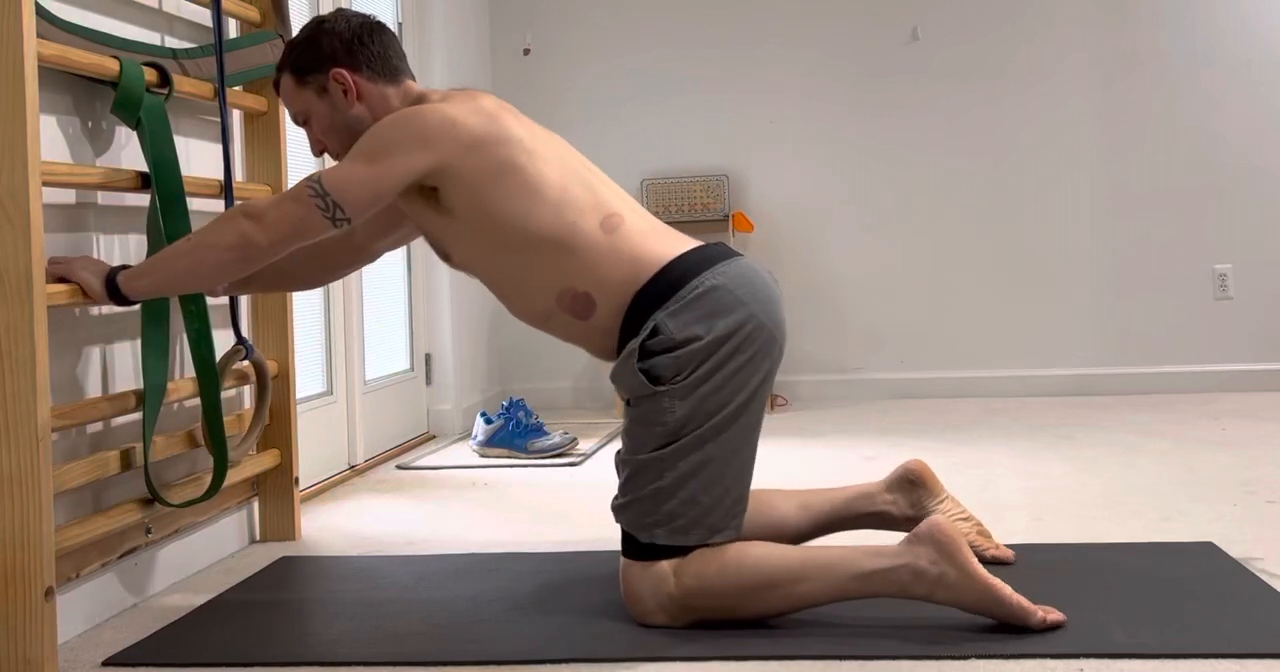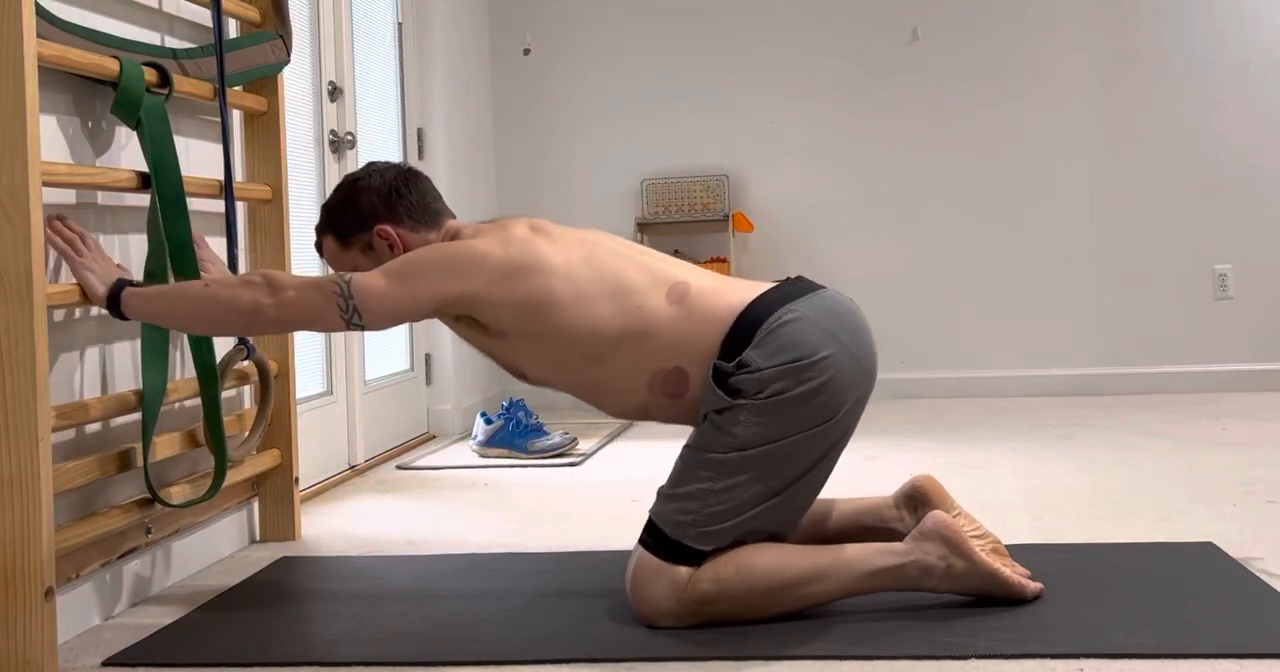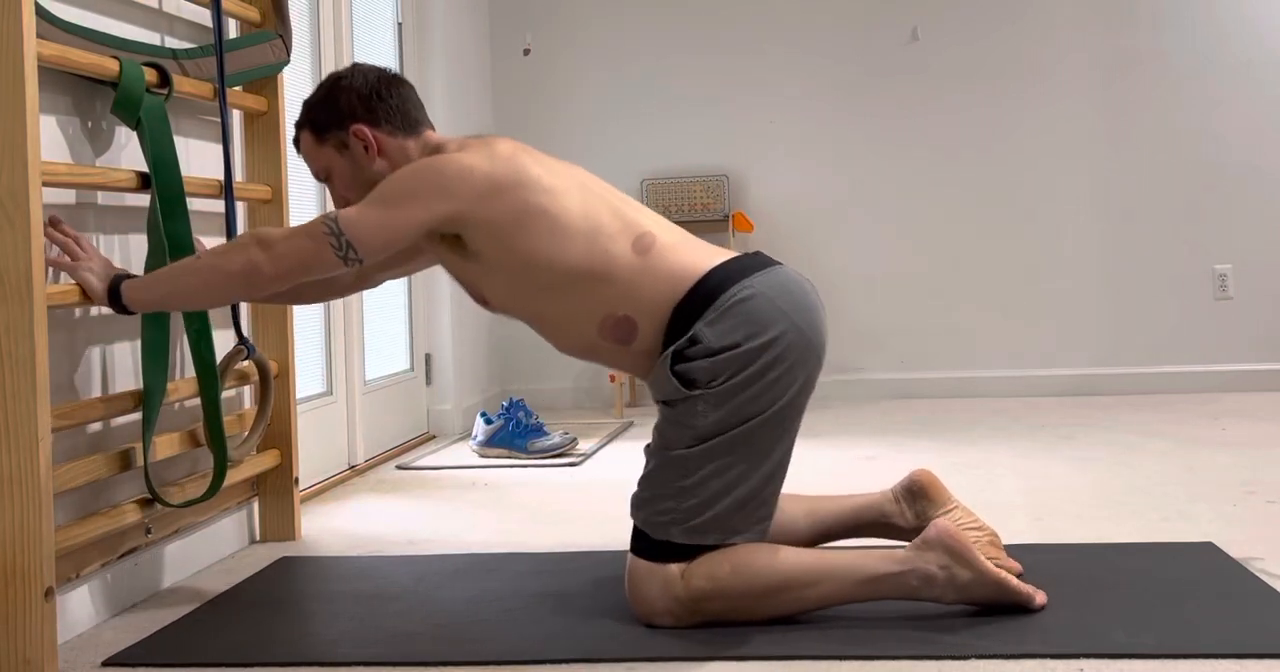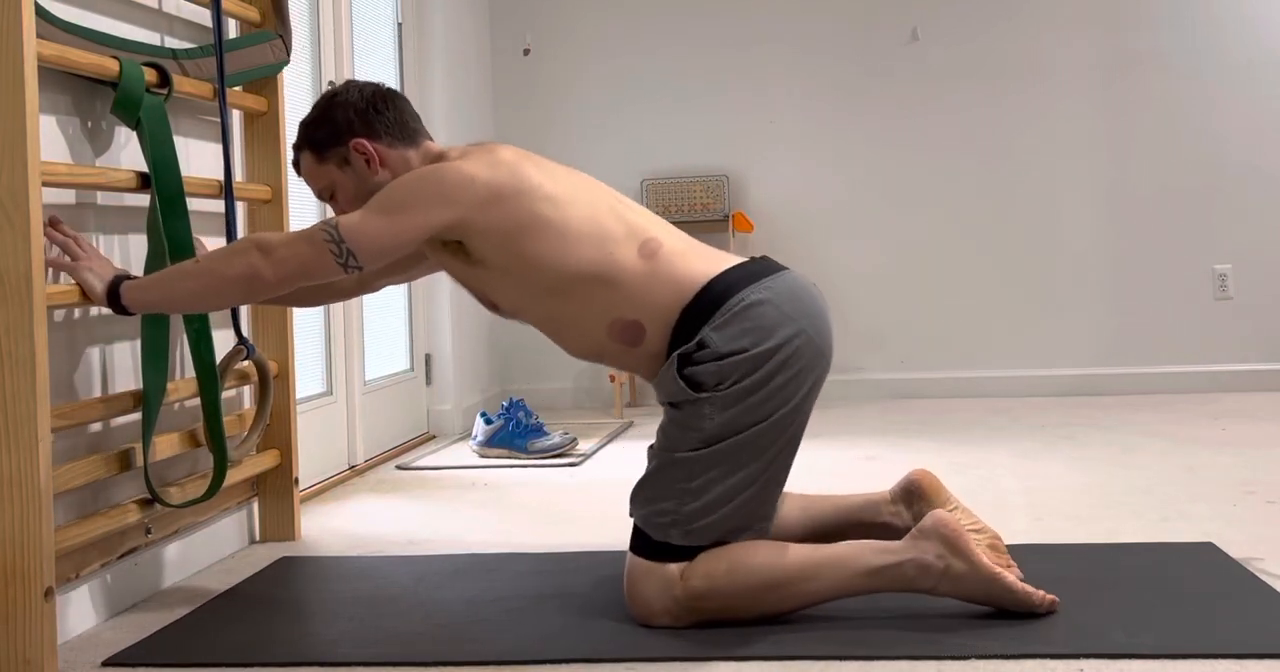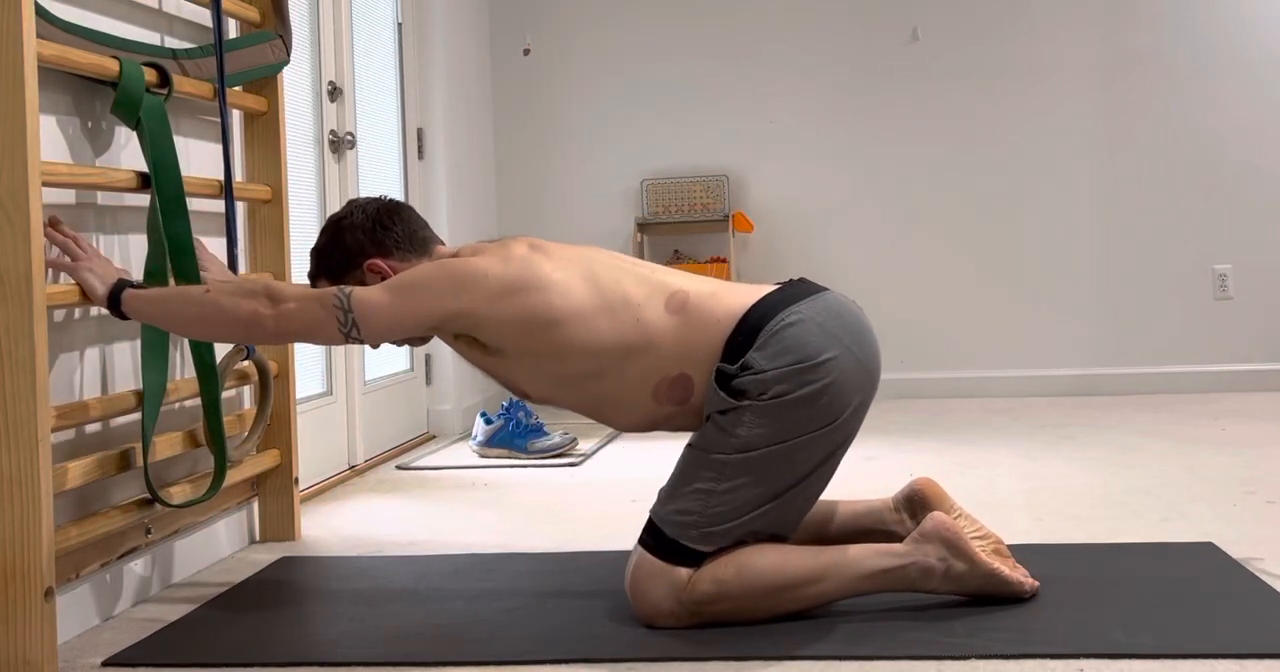
dt=1s
person 1, frame 1
left shoulder: (421, 126)
right shoulder: (436, 159)
left elbow: (264, 228)
right elbow: (329, 255)
left wrist: (121, 283)
right wrist: (196, 278)
left hip: (694, 323)
right hip: (722, 302)
left knee: (661, 589)
right knee: (698, 538)
left ankle: (916, 562)
right ankle: (891, 498)
person 1, frame 2
left shoulder: (456, 266)
right shoulder: (499, 248)
left elbow: (278, 303)
left wrist: (119, 292)
right wrist: (226, 290)
left hip: (785, 360)
right hip: (813, 331)
left knee: (664, 589)
right knee: (723, 542)
left ankle: (919, 557)
right ankle: (901, 512)
person 1, frame 3
left shoulder: (438, 179)
right shoulder: (473, 187)
left elbow: (275, 260)
right elbow: (337, 275)
left wrist: (123, 289)
right wrist: (219, 278)
left hip: (736, 333)
right hip: (768, 308)
left knee: (663, 589)
right knee: (711, 533)
left ankle: (922, 566)
right ankle: (898, 507)
person 1, frame 4
left shoulder: (441, 186)
right shoulder: (467, 200)
left elbow: (277, 262)
right elbow: (339, 277)
left wrist: (123, 289)
right wrist: (207, 285)
left hip: (743, 337)
right hip: (772, 312)
left knee: (661, 590)
right knee: (710, 535)
left ankle: (917, 556)
right ankle: (895, 507)
person 1, frame 5
left shoulder: (453, 285)
right shoulder: (494, 269)
left elbow: (272, 314)
left wrist: (119, 292)
right wrist: (222, 288)
left hip: (793, 360)
right hip: (819, 332)
left knee: (664, 589)
right knee: (715, 542)
left ankle: (917, 561)
right ankle: (902, 514)
